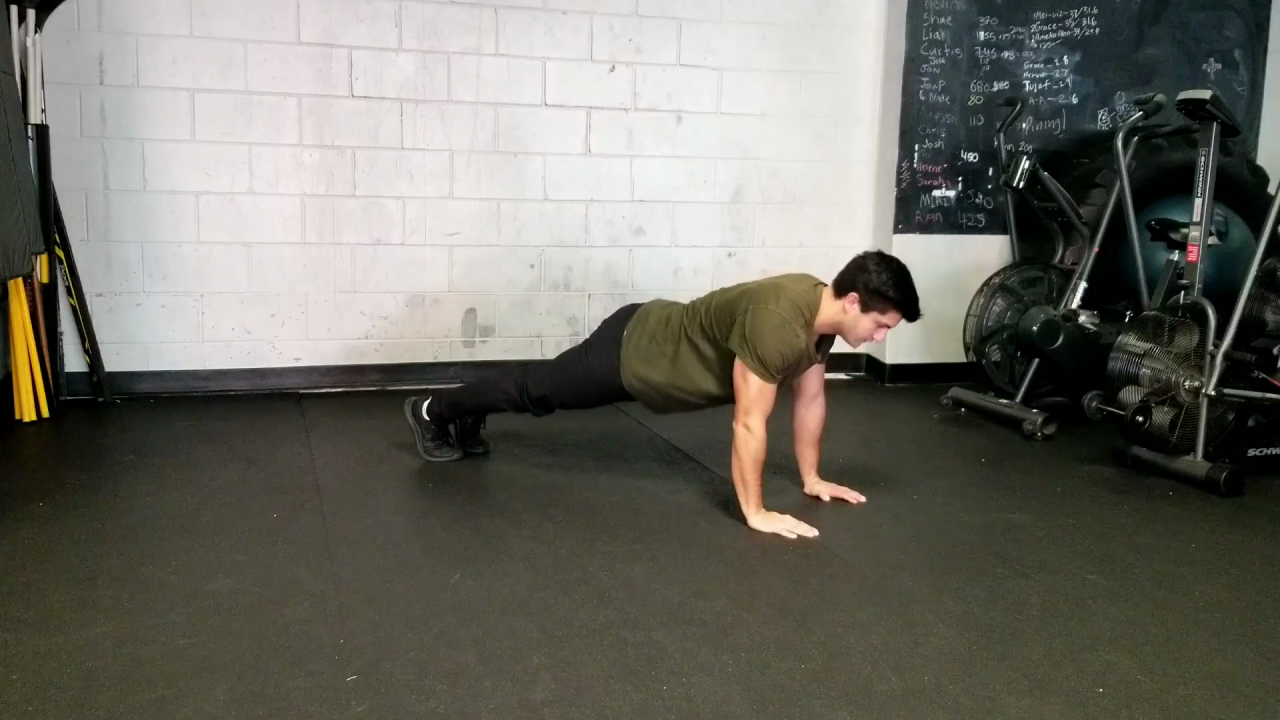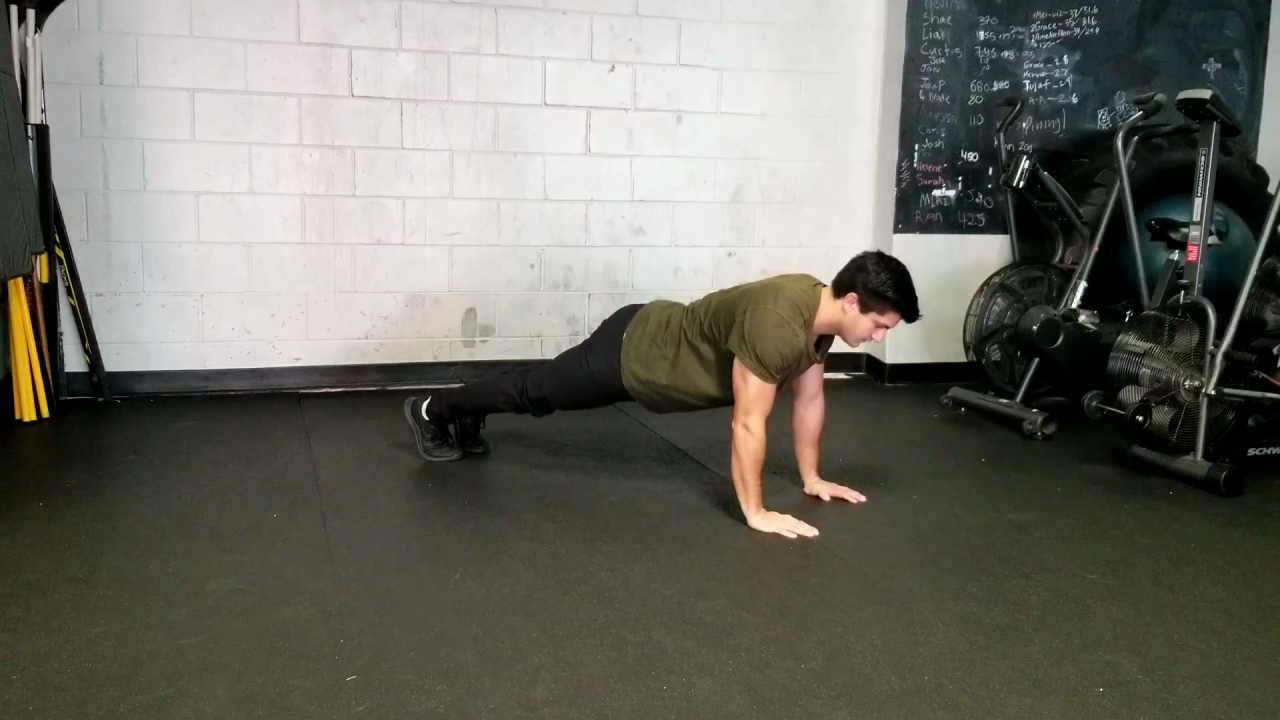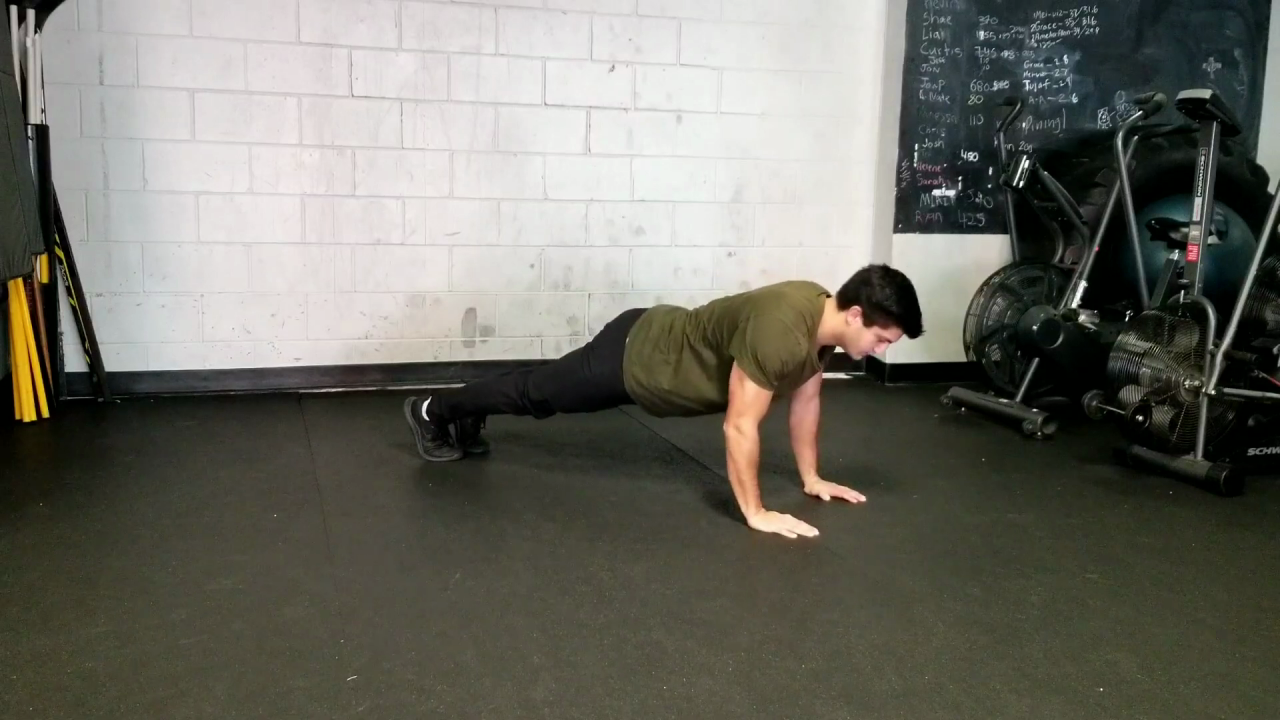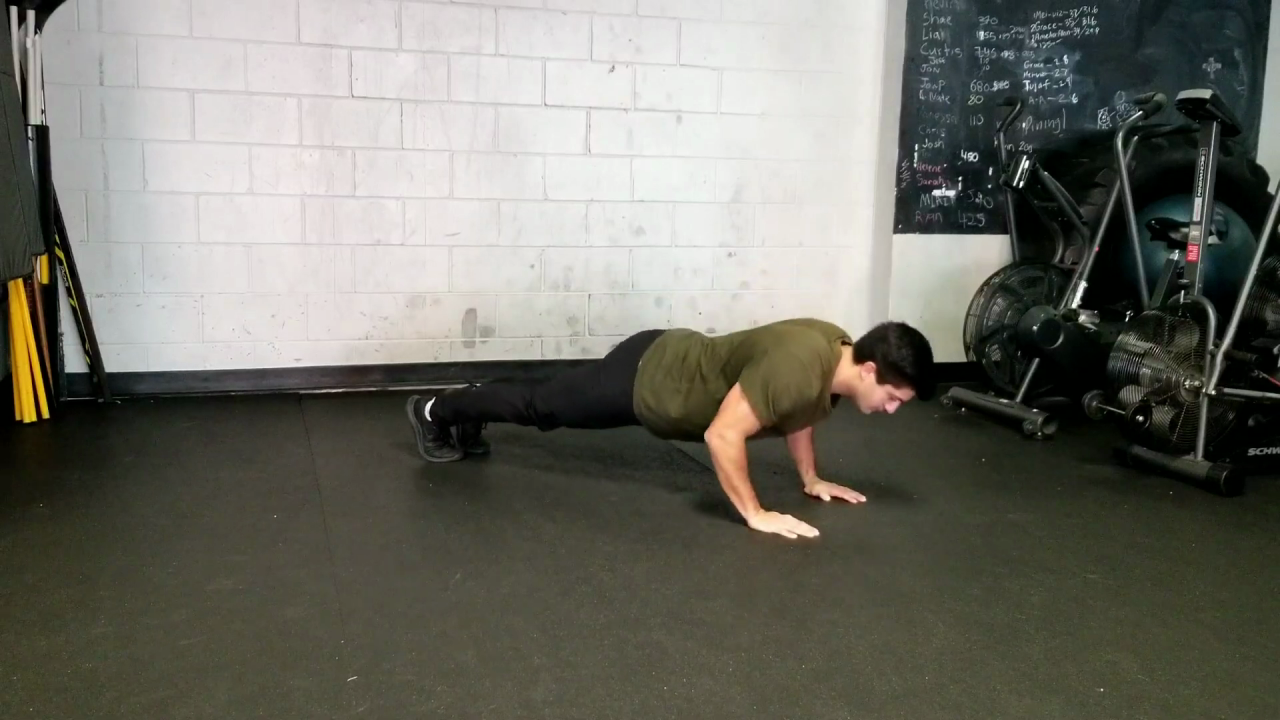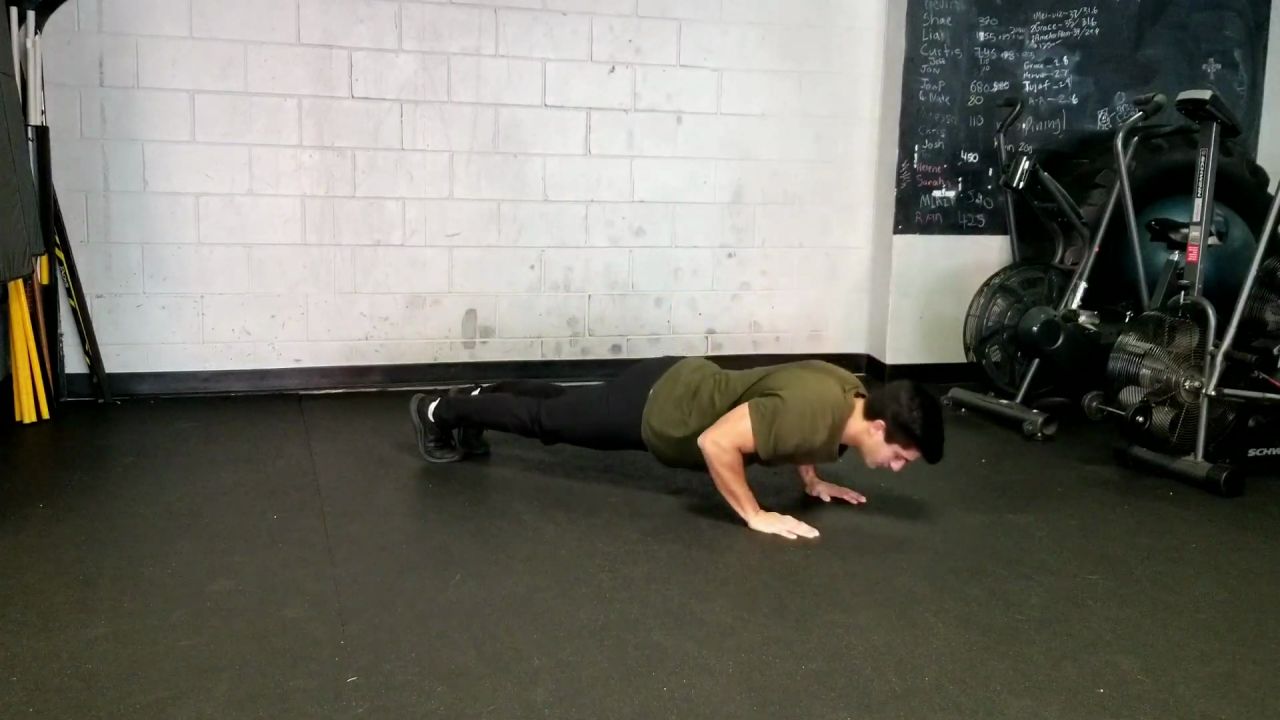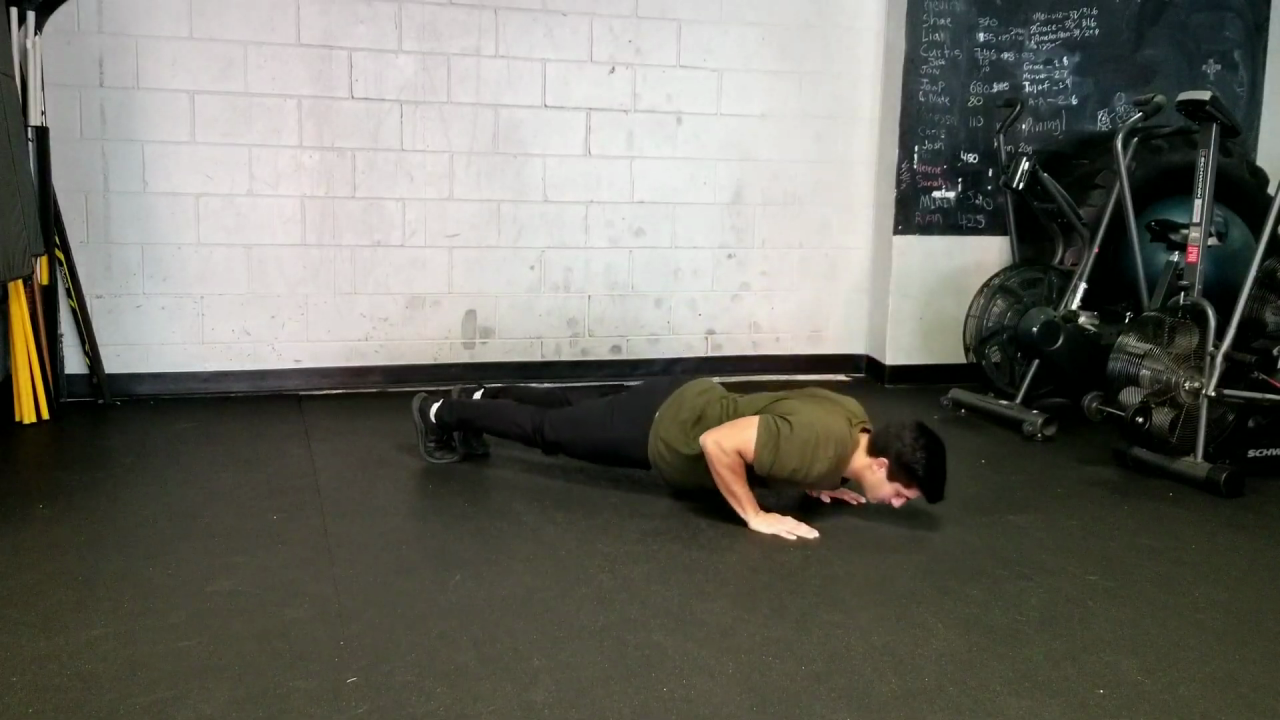
dt=0.5s
person 1, frame 1
left shoulder: (821, 309)
right shoulder: (779, 324)
left elbow: (810, 399)
right elbow: (748, 424)
left wrist: (811, 478)
right wrist: (755, 513)
left hip: (654, 344)
right hip: (631, 354)
left knee: (545, 388)
right knee: (536, 393)
left ankle: (464, 416)
right ankle: (433, 411)
person 1, frame 2
left shoulder: (820, 311)
right shoulder: (778, 325)
left elbow: (809, 398)
right elbow: (747, 424)
left wrist: (811, 478)
right wrist: (755, 513)
left hip: (656, 344)
right hip: (630, 354)
left knee: (545, 390)
right knee: (535, 393)
left ankle: (464, 415)
right ankle: (432, 410)
person 1, frame 3
left shoulder: (822, 316)
right shoulder: (781, 332)
left elbow: (805, 399)
right elbow: (740, 426)
left wrist: (811, 478)
right wrist: (755, 512)
left hip: (659, 343)
right hip: (634, 359)
left knee: (546, 391)
right knee: (536, 395)
left ankle: (465, 415)
right ankle: (433, 411)
person 1, frame 4
left shoulder: (836, 350)
right shoulder: (799, 369)
left elbow: (797, 412)
right elbow: (722, 435)
left wrist: (810, 479)
right wrist: (755, 514)
left hip: (674, 362)
right hip: (646, 381)
left knee: (552, 402)
right knee: (540, 407)
left ankle: (471, 400)
right ankle: (435, 411)
person 1, frame 5
left shoulder: (850, 394)
right shoulder: (812, 413)
right elbow: (716, 442)
left wrist: (811, 479)
right wrist: (755, 516)
left hip: (685, 385)
right hip: (656, 410)
left knee: (558, 409)
right knee: (546, 420)
left ankle: (477, 396)
right ankle: (439, 412)
person 1, frame 6
left shoulder: (854, 419)
right shoulder: (822, 447)
right elbow: (717, 443)
left wrist: (818, 484)
right wrist: (755, 515)
left hip: (690, 400)
right hip: (663, 431)
left knee: (571, 413)
right knee: (549, 431)
left ankle: (480, 398)
right ankle: (441, 412)
